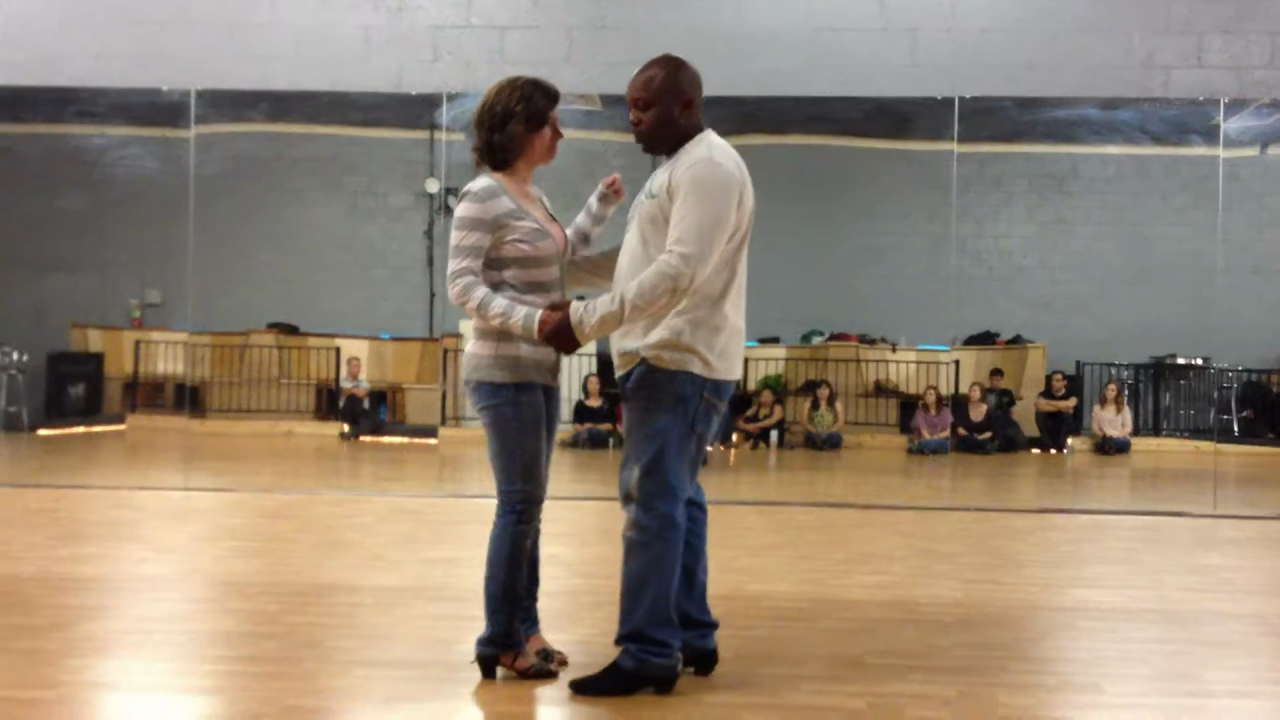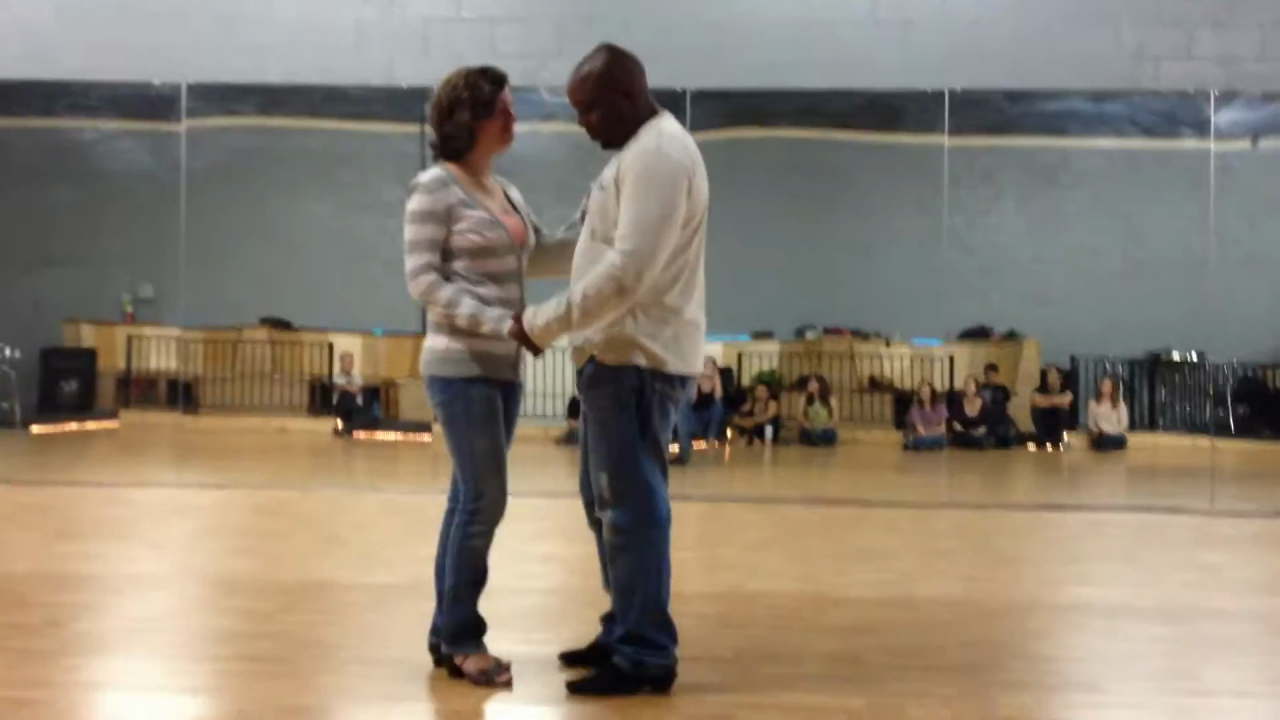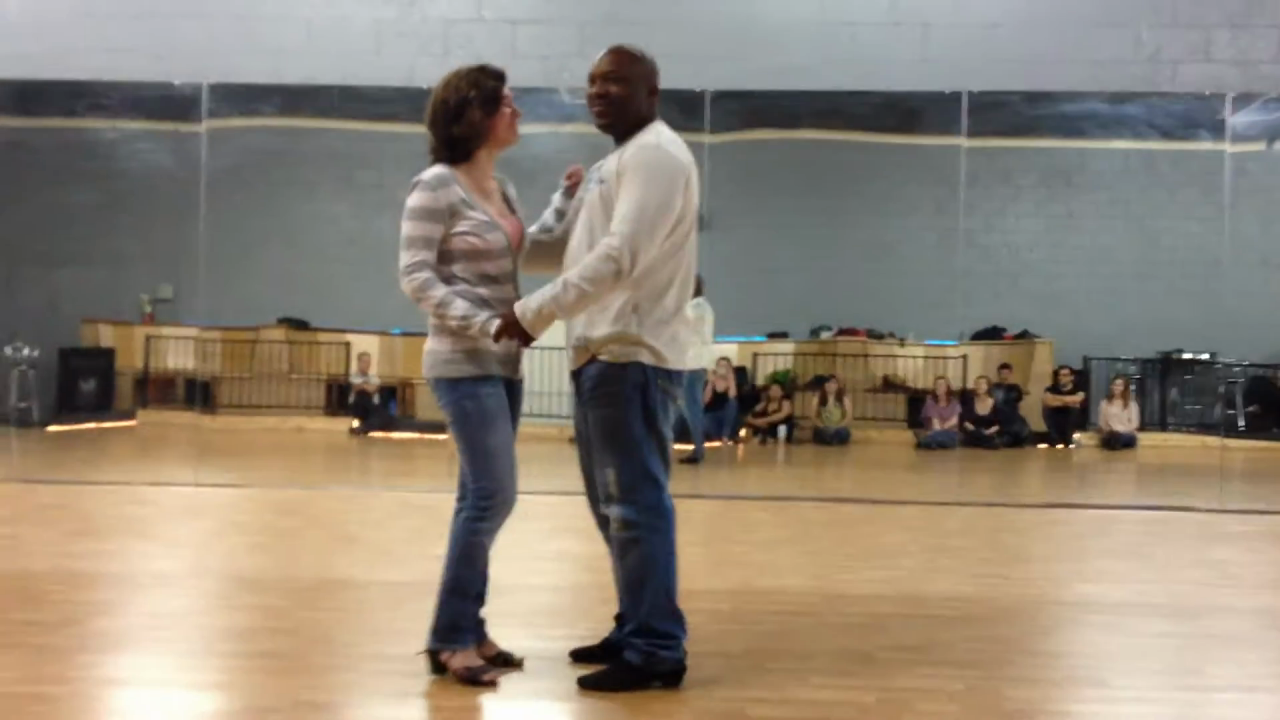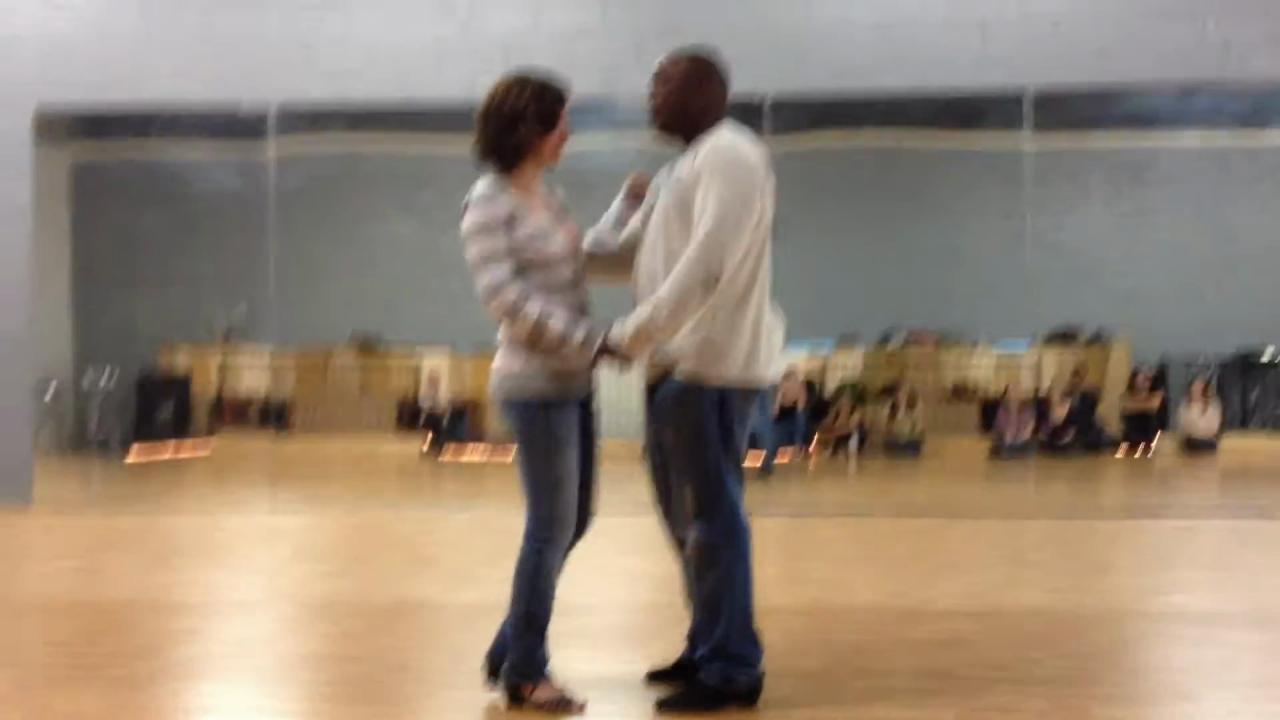
dt=1s
person 1, frame 1
left shoulder: (708, 165)
right shoulder: (679, 168)
left elbow: (680, 272)
left wrist: (586, 319)
right wrist: (586, 318)
left hip: (680, 362)
right hip: (665, 358)
left knee: (651, 501)
right knee: (676, 499)
left ankle: (648, 653)
right ankle: (691, 636)
person 1, frame 2
left shoulder: (659, 154)
right shoulder: (637, 152)
left elbow: (629, 270)
left wrist: (542, 322)
right wrist: (554, 321)
left hip: (637, 357)
right hip: (618, 352)
left knee: (630, 505)
right knee: (611, 501)
left ankle: (645, 655)
right ankle: (628, 632)
person 1, frame 3
left shoulder: (656, 153)
right shoulder: (623, 159)
left elbow: (621, 257)
left wrist: (533, 311)
left hip: (632, 357)
right hip: (606, 352)
left knee: (635, 502)
right knee: (614, 501)
left ankle: (655, 650)
right ankle: (636, 631)
person 1, frame 4
left shoulder: (728, 154)
right shoulder: (684, 167)
left elbow: (706, 265)
right elbow: (630, 251)
left wrist: (630, 334)
left hip: (709, 370)
right hip: (676, 368)
left knee: (710, 521)
right knee: (688, 519)
right ankle: (709, 648)
person 2, frame 1
left shoulder: (534, 198)
right shoulder: (482, 197)
left elbow: (558, 263)
right elbow: (462, 284)
left wrist: (599, 210)
right wrist: (530, 321)
left hip: (539, 372)
right hip: (504, 372)
left knee: (527, 504)
right knee: (519, 503)
left ankle: (522, 627)
right ankle: (500, 642)
person 2, frame 2
left shoulder: (506, 191)
right shoulder: (435, 187)
left elbow: (545, 257)
right elbow: (422, 278)
right wrist: (495, 321)
left hip: (502, 366)
right hip: (460, 366)
left knee: (472, 499)
right knee: (483, 500)
left ankle: (449, 632)
right ankle: (460, 638)
person 2, frame 3
left shoulder: (502, 187)
right shoulder: (436, 186)
left elbow: (528, 250)
right elbow: (416, 277)
left wrist: (567, 198)
right wrist: (480, 326)
left hip: (501, 365)
right hip: (462, 365)
left knee: (481, 498)
right knee: (493, 495)
left ankle: (469, 629)
right ankle: (449, 636)
person 2, frame 4
left shoulder: (547, 196)
right shoulder: (490, 198)
left elbow: (579, 265)
right elbow: (501, 296)
right wrist: (588, 341)
left hip: (569, 381)
right hip: (534, 383)
left knee: (572, 520)
right knee: (551, 525)
left ankle: (512, 648)
